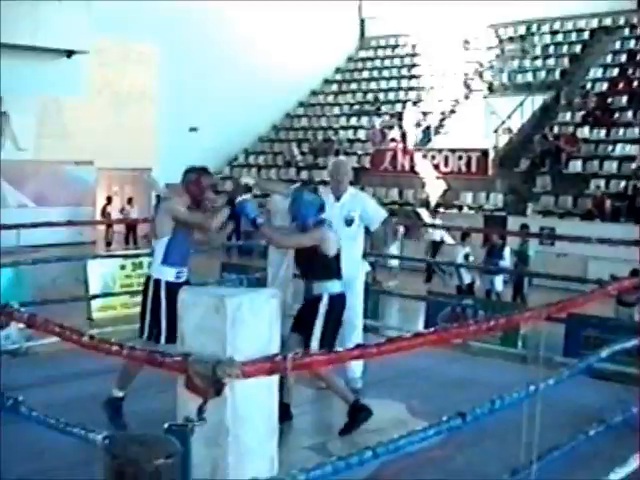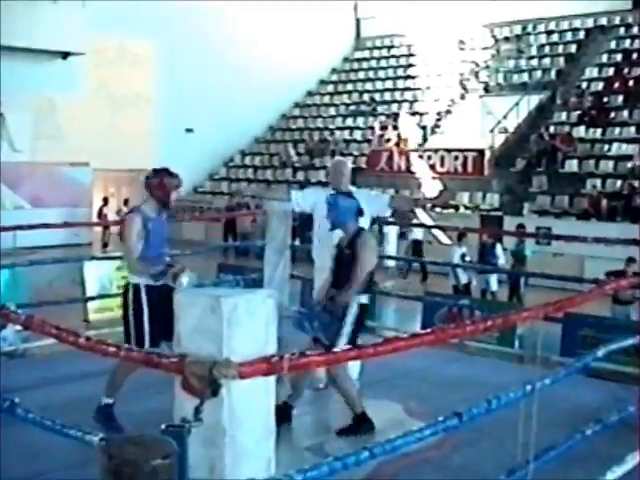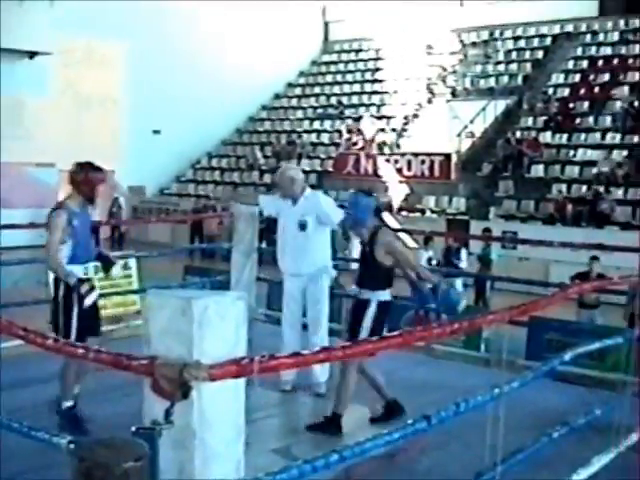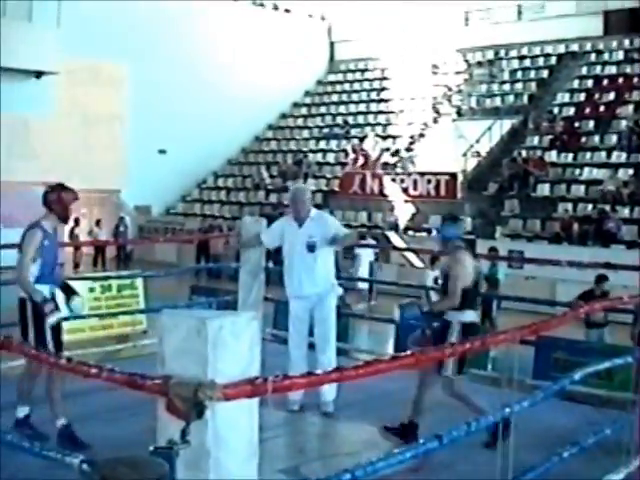
dt=0.4s
person 1, frame 1
left shoulder: (188, 211)
right shoulder: (170, 207)
left elbow: (217, 233)
right elbow: (211, 225)
left hip: (180, 284)
right hip: (161, 285)
right knee: (149, 348)
right ankle: (115, 399)
person 1, frame 2
left shoulder: (162, 216)
right shoulder: (135, 219)
right elbow: (133, 264)
left wrist: (171, 269)
right wrist: (163, 271)
left hip: (161, 289)
right hip: (141, 291)
right ankle: (105, 407)
person 1, frame 3
left shoulder: (85, 209)
right shoulder: (62, 215)
right elbow: (52, 259)
left wrist: (100, 256)
right wrist: (74, 283)
left hip: (86, 284)
right hip: (70, 286)
left knee: (85, 345)
left ankle: (67, 397)
right ankle: (67, 410)
person 1, frame 4
left shoulder: (52, 232)
right shoulder: (36, 233)
right elbow: (22, 276)
left wrist: (64, 286)
right wrist: (40, 301)
left hip: (48, 301)
right hip: (34, 303)
left knee: (36, 363)
left ankle: (22, 419)
right ankle: (63, 429)
person 2, frame 1
left shoulder: (322, 231)
right shoulder: (305, 230)
left elbow: (282, 241)
right elbow: (280, 236)
left wrist: (256, 219)
left hip: (328, 299)
right hip: (315, 298)
left knee: (315, 364)
right knee: (290, 351)
left ankle: (357, 407)
right ankle: (283, 408)
person 2, frame 2
left shoulder: (365, 241)
right shoulder: (345, 240)
left elbow: (357, 284)
left wrist: (332, 312)
right wrist: (319, 306)
left hip: (350, 308)
right hip: (334, 304)
left knee: (334, 366)
left ankle: (362, 419)
right ankle: (286, 408)
person 2, frame 3
left shoulder: (385, 238)
right shoulder: (367, 234)
left elbow: (414, 265)
right elbow: (401, 266)
left wrist: (437, 286)
right wrist: (414, 280)
left hip: (375, 305)
right hip: (365, 301)
left knee: (350, 361)
right knee: (356, 360)
left ankle: (334, 421)
right ankle: (392, 405)
person 2, frame 4
left shoulder: (457, 258)
right shoulder: (460, 256)
left elbow: (453, 299)
left wrist: (426, 313)
left hip: (459, 325)
right hip: (453, 322)
left knee: (450, 384)
right knee: (427, 372)
left ankle: (496, 423)
right ankle: (411, 426)
person 3, frame 1
left shoulder: (358, 199)
right shoulder: (317, 195)
left elbow: (383, 222)
left wrist: (387, 239)
left hip: (351, 271)
left knee: (352, 321)
left ankle: (354, 374)
person 3, frame 2
left shoulder: (364, 197)
right shoulder: (318, 195)
left elbow: (395, 203)
right elbow: (286, 196)
left wrist: (414, 207)
right wrist: (259, 194)
right hip: (325, 270)
left ankle: (352, 374)
right ankle: (321, 372)
person 3, frame 3
left shoulder: (318, 200)
right shoulder: (280, 201)
left elbow: (342, 220)
right elbow: (255, 200)
left hip: (316, 273)
right hip: (292, 274)
left knee: (318, 325)
right knee: (290, 324)
left ankle: (320, 379)
right ankle: (287, 375)
person 3, frame 4
left shoulder: (325, 221)
right shoulder: (284, 224)
left elbow: (350, 236)
right elbow: (261, 239)
left wrist: (340, 240)
right wrist: (237, 246)
left hip: (323, 293)
right hip: (297, 295)
left knee: (325, 345)
right knee: (296, 345)
left ankle: (327, 398)
right ankle: (295, 395)
